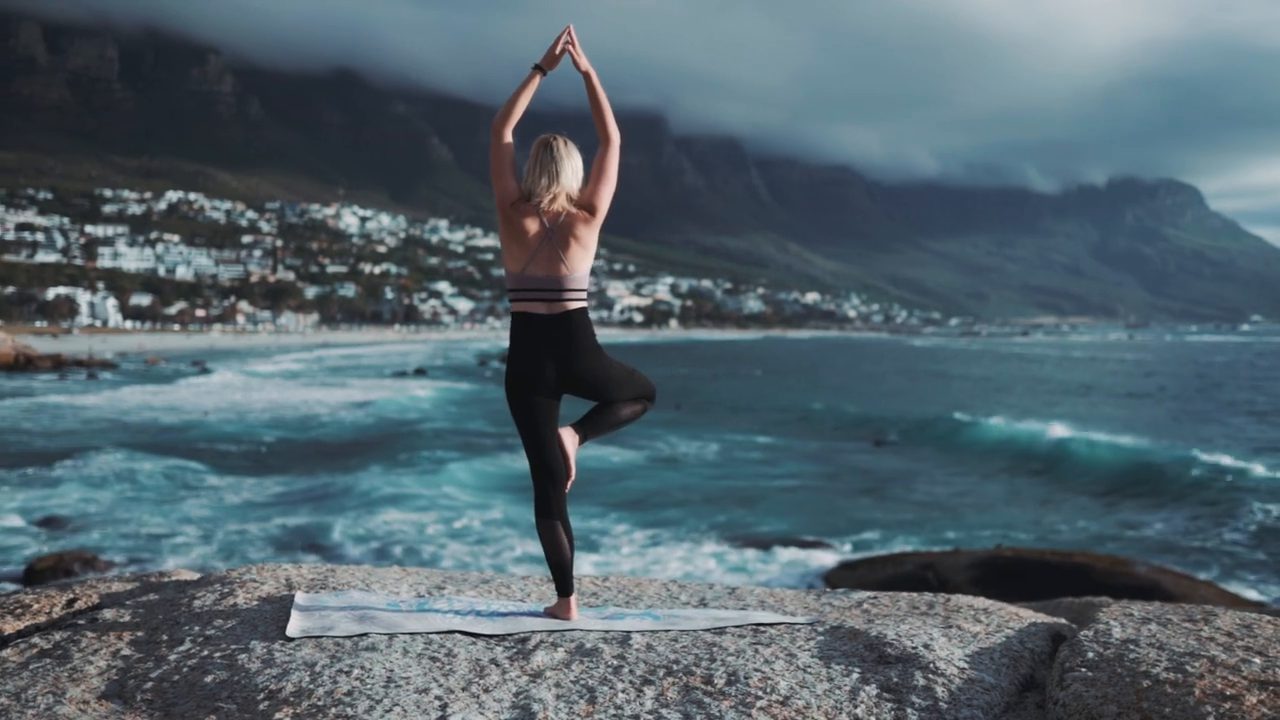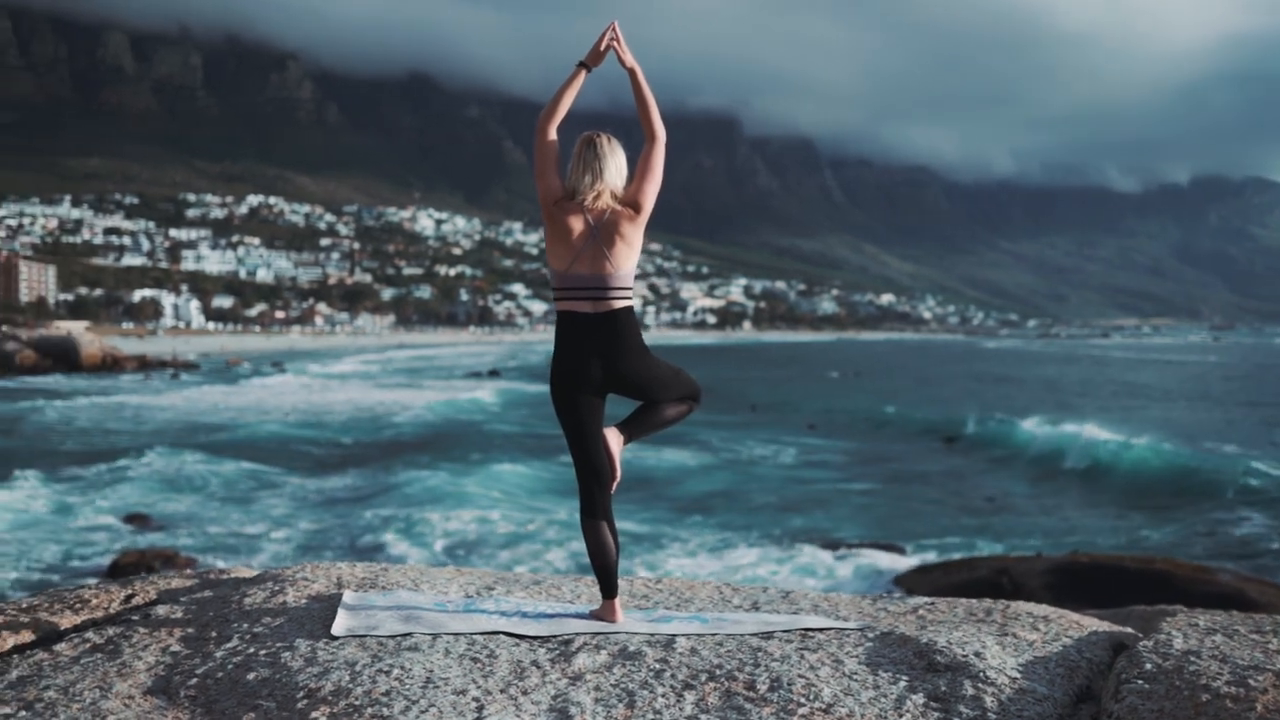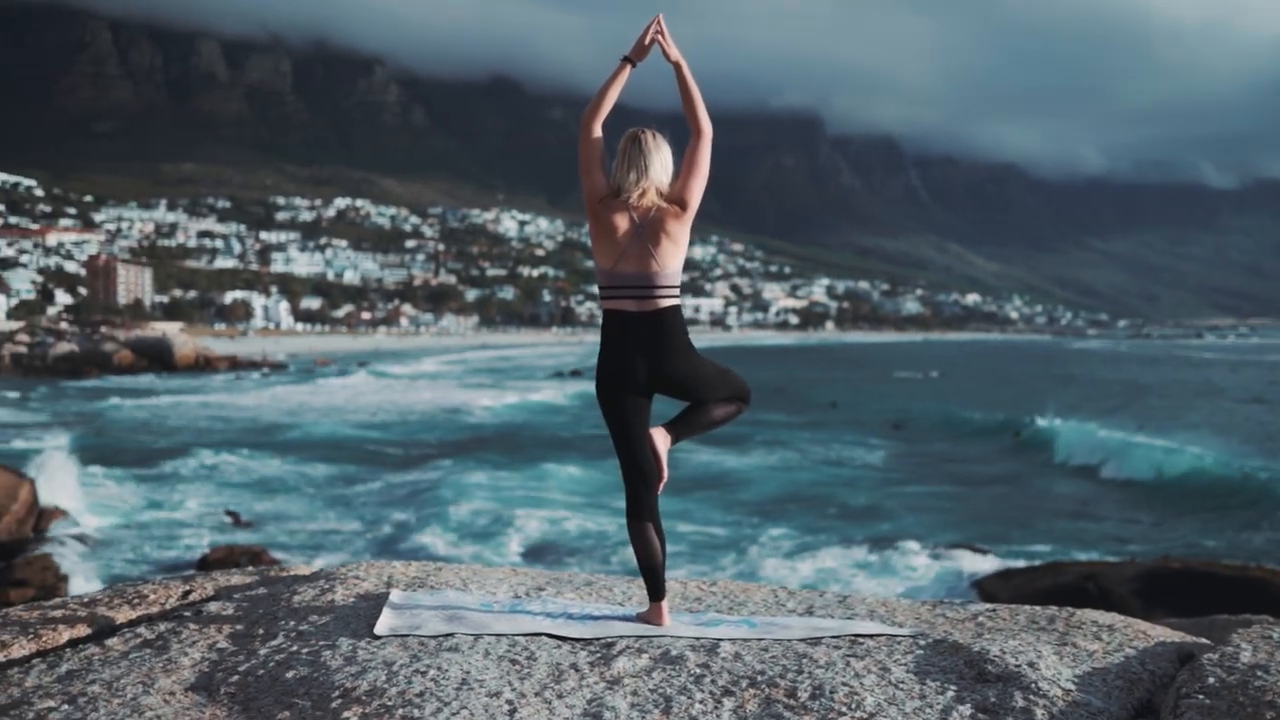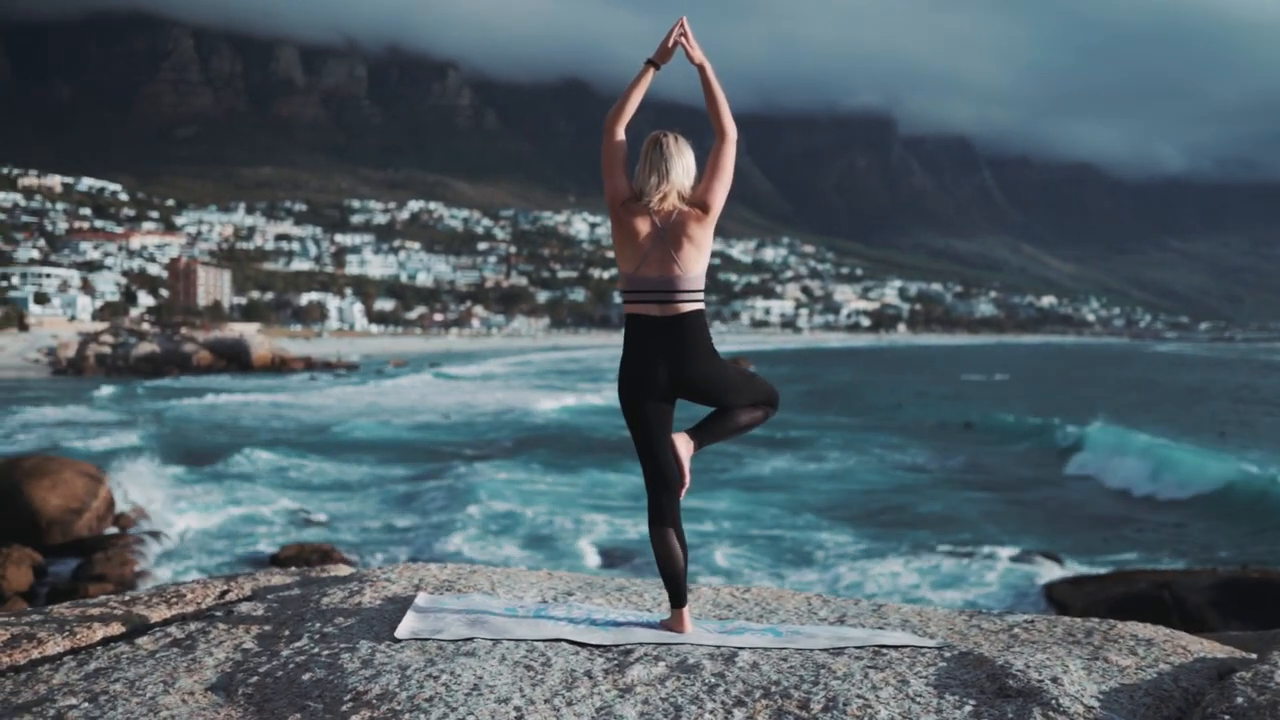
dt=1s
person 1, frame 1
left shoulder: (512, 216)
right shoulder: (587, 218)
left elbow: (500, 133)
right elbow: (612, 139)
left wrist: (542, 68)
right wrist: (585, 69)
left hip: (527, 360)
right hip: (577, 355)
left knee: (547, 486)
right knee: (643, 392)
left ankle: (565, 601)
right ankle: (576, 434)
person 1, frame 2
left shoulder: (556, 214)
right shoulder: (632, 216)
left elbow: (545, 130)
right elbow: (657, 136)
left wrist: (587, 64)
right wrist: (630, 65)
left hip: (572, 359)
right hip: (623, 353)
left knee: (593, 487)
right knee: (687, 392)
left ankle: (610, 604)
right ankle: (621, 434)
person 1, frame 3
left shoulder: (602, 213)
right shoulder: (678, 214)
left elbow: (589, 127)
right elbow: (704, 132)
left wrist: (631, 59)
right wrist: (676, 60)
left hip: (618, 358)
right hip: (669, 352)
left knee: (639, 488)
right knee: (738, 393)
left ankle: (657, 607)
right ankle: (667, 435)
person 1, frame 4
left shoulder: (624, 217)
right shoulder: (700, 218)
left elbow: (613, 130)
right elbow: (727, 134)
left wrist: (654, 63)
right wrist: (700, 62)
left hip: (640, 363)
right hip: (692, 358)
left knee: (662, 493)
right knee: (765, 398)
left ankle: (679, 615)
right ankle: (691, 441)
